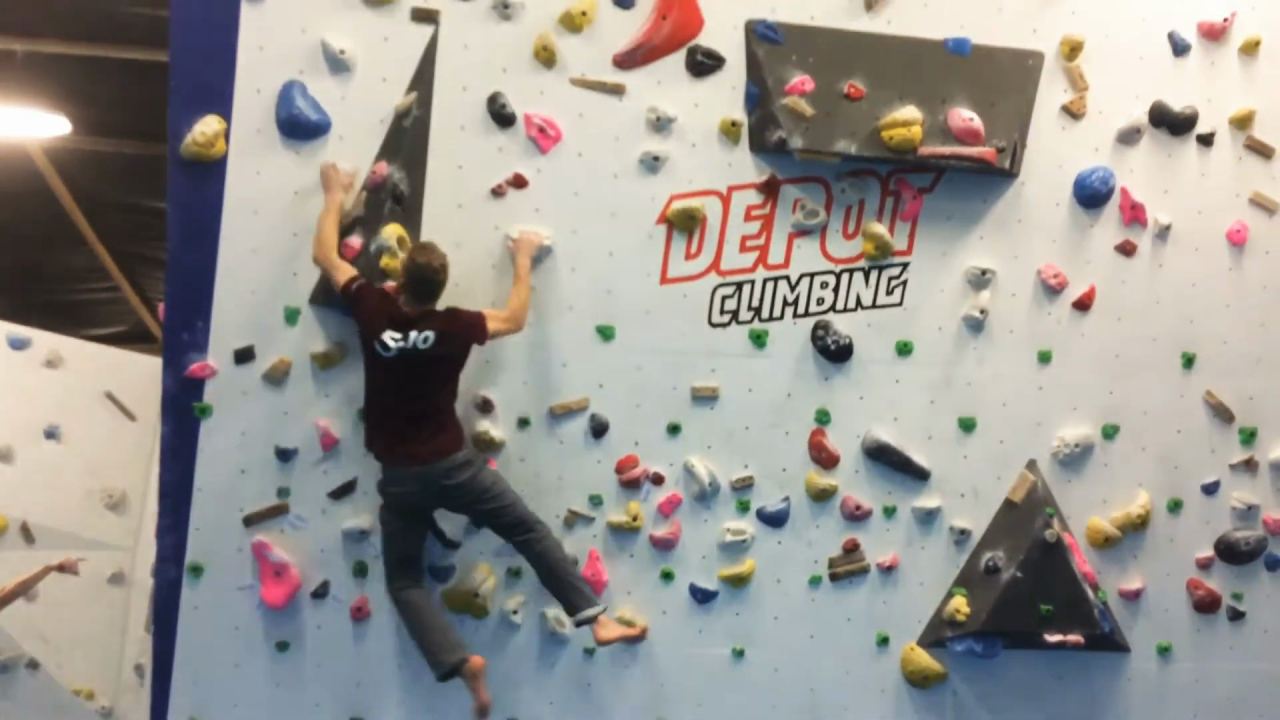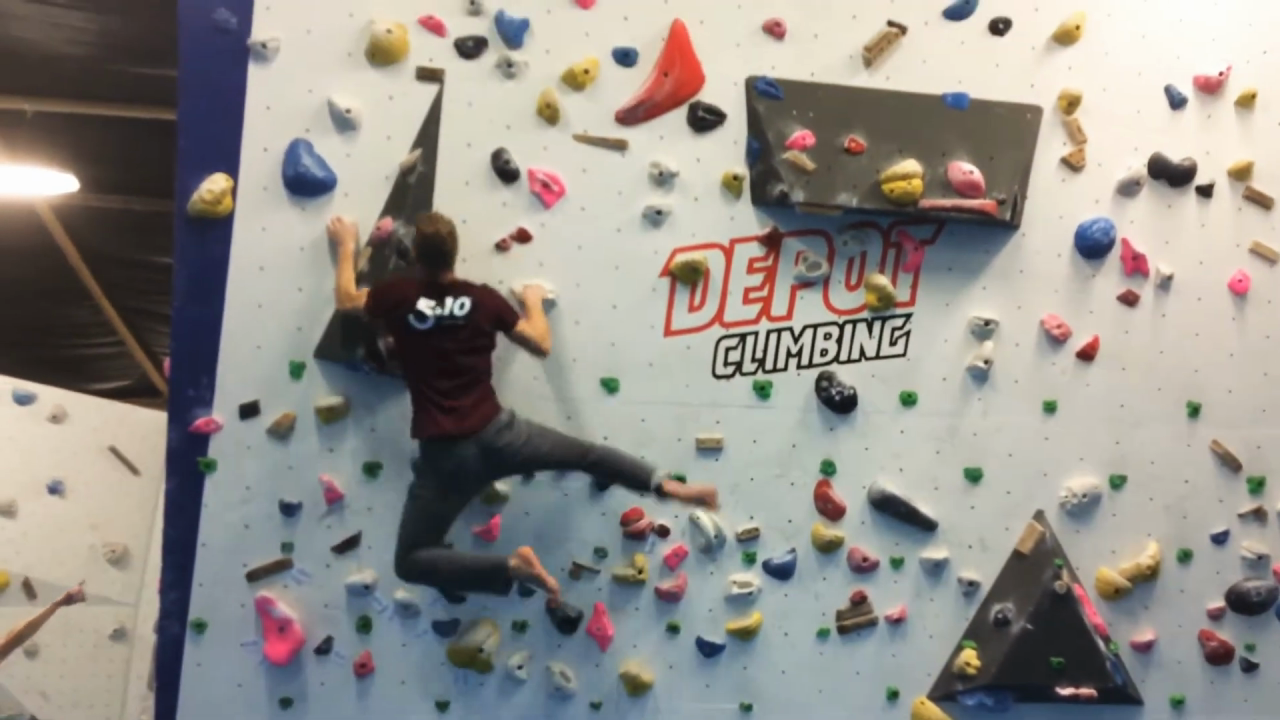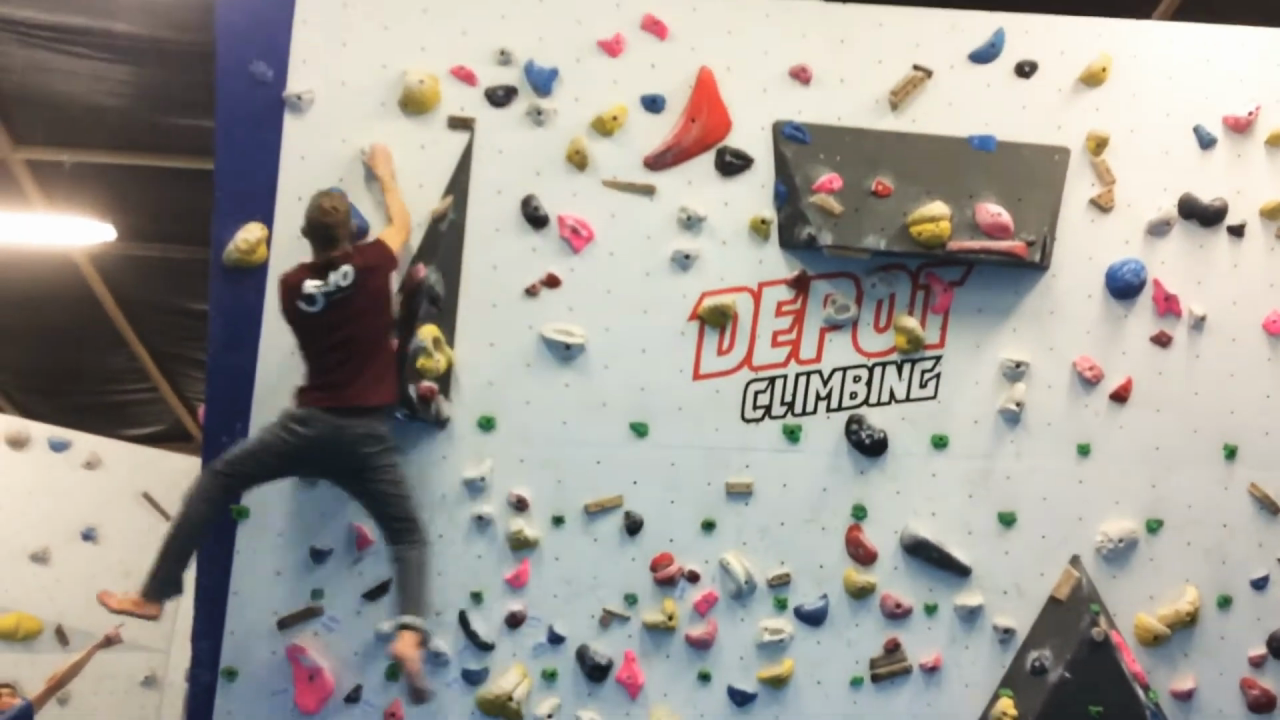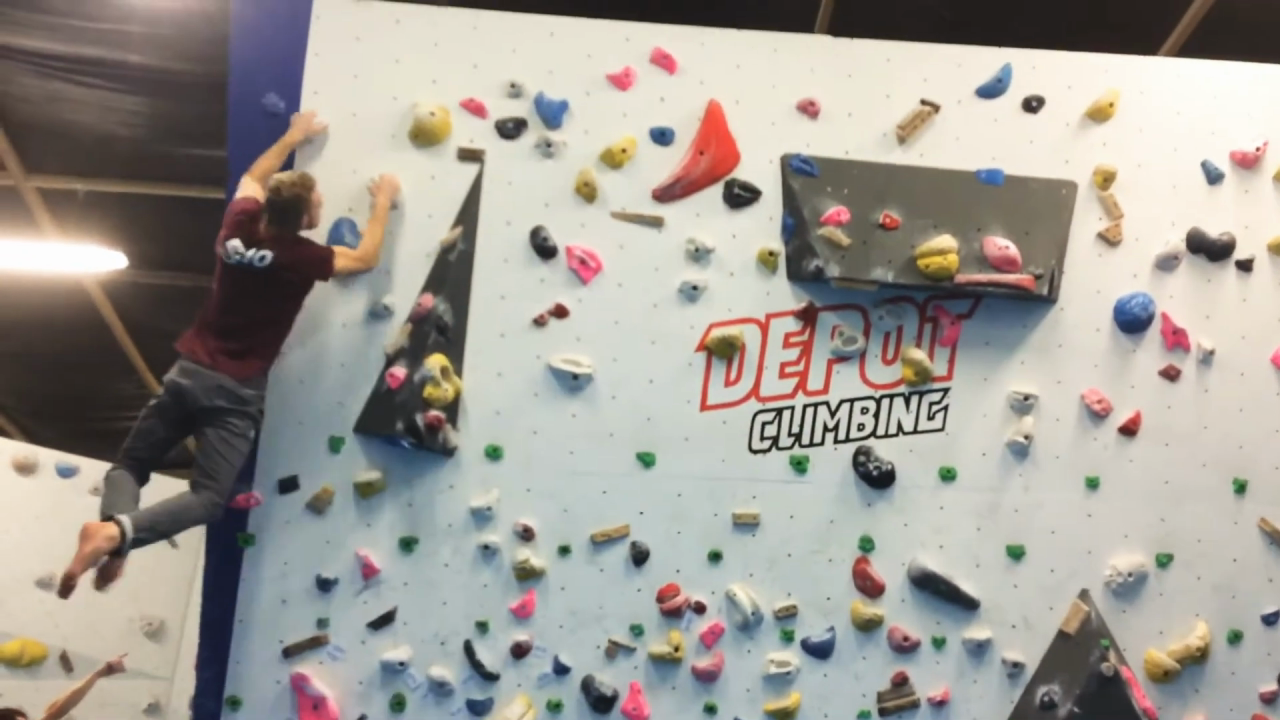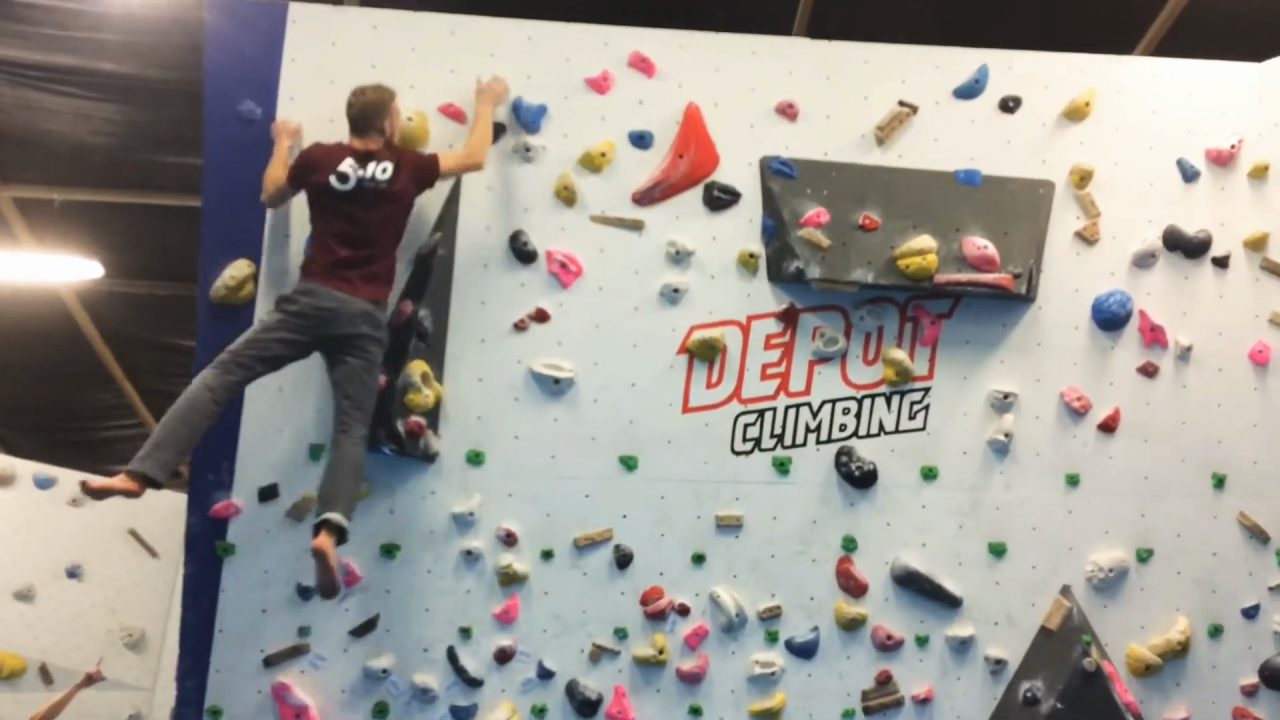
dt=0.5s
person 1, frame 1
left shoulder: (373, 309)
right shoulder: (457, 326)
left elbow: (324, 254)
right elbow: (516, 317)
left wrist: (335, 194)
right wrist: (523, 261)
left hip: (402, 477)
right hip: (454, 465)
left knee: (405, 580)
right knee: (533, 535)
left ankle: (460, 659)
right ankle: (596, 619)
person 1, frame 2
left shoulder: (398, 296)
right shoulder: (484, 300)
left elbow: (345, 300)
right elbow: (542, 345)
left wrist: (346, 249)
right wrist: (535, 305)
left hip: (444, 453)
right hip: (498, 433)
left knee: (412, 559)
right knee: (588, 455)
left ankle: (512, 566)
right ankle: (670, 487)
person 1, frame 3
left shoulder: (293, 282)
right shoulder: (371, 265)
right elbow: (400, 223)
right wrist: (386, 175)
left hip: (310, 424)
right hip: (368, 432)
left knee: (214, 482)
right knee: (409, 535)
left ankle: (152, 597)
right ankle: (409, 633)
person 1, frame 4
left shoulder: (239, 223)
right shoulder: (302, 257)
left elbow: (252, 177)
right elbow: (365, 257)
left wrist: (295, 137)
right wrist: (383, 204)
left hip: (187, 375)
right hip: (235, 390)
left knee: (130, 463)
right knee: (209, 496)
left ankle: (109, 522)
right ankle: (113, 532)
person 1, frame 5
left shoulder: (319, 159)
right shoulder: (407, 168)
left elbow: (271, 195)
right elbow: (475, 156)
left wrist: (282, 143)
right wrist: (487, 102)
left hip: (311, 299)
right hip: (363, 315)
left knee: (218, 377)
right knee: (352, 432)
left ankle: (141, 473)
right ankle: (329, 531)
